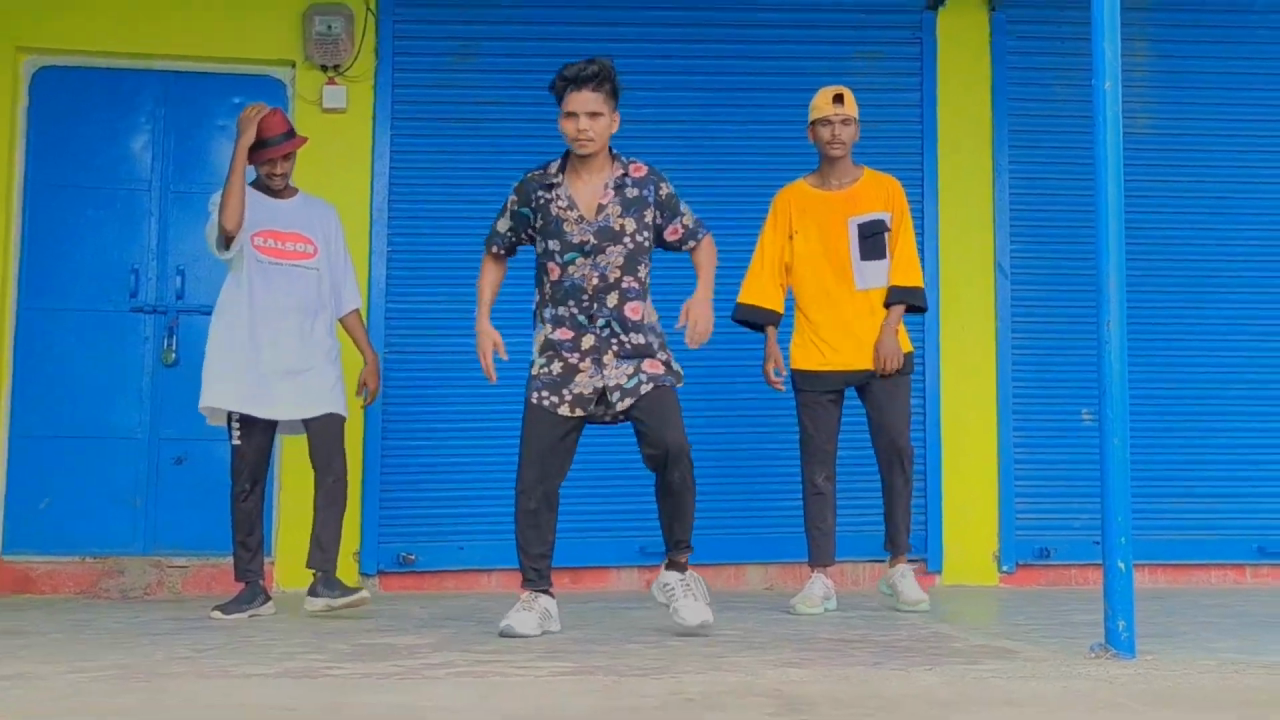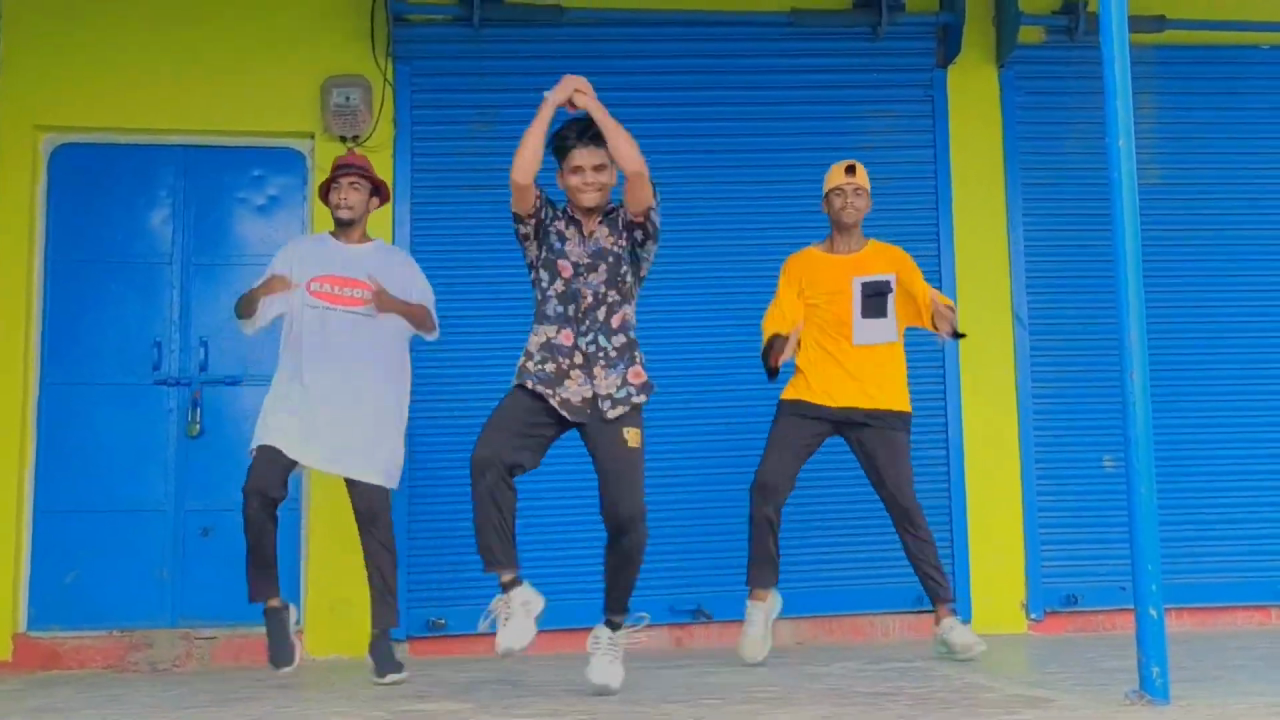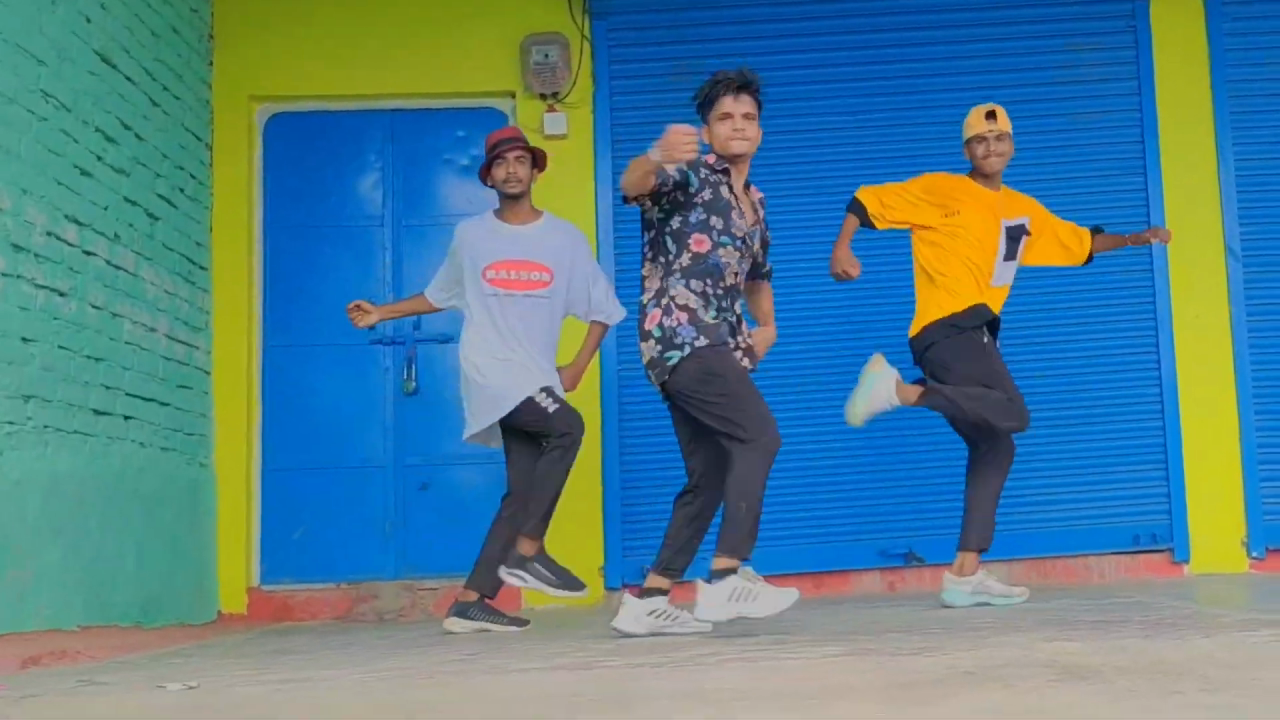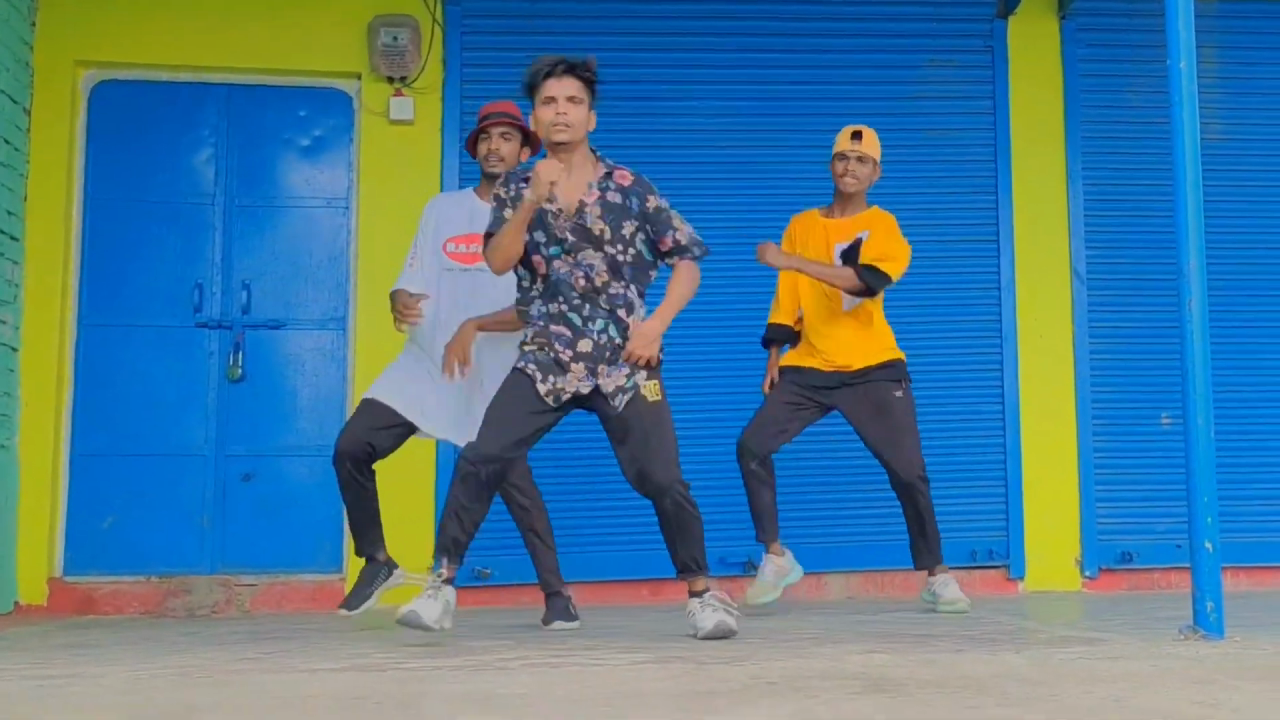
dt=1s
person 1, frame 1
left shoulder: (647, 183)
right shoulder: (532, 188)
left elbow: (699, 240)
right elbow: (496, 254)
left wrist: (703, 292)
right wrist: (484, 320)
left hip: (635, 352)
right hip: (558, 358)
left knee: (671, 450)
right knee: (536, 481)
left ankle: (677, 570)
right ankle: (537, 595)
person 1, frame 2
left shoulder: (636, 220)
right shoulder: (542, 222)
left elbow: (640, 178)
right elbow: (519, 176)
left wrist: (595, 107)
right wrist: (553, 102)
left hip: (615, 383)
right hip: (547, 375)
left knee: (626, 512)
right knee: (488, 464)
left ankle: (611, 629)
right ankle: (512, 590)
person 1, frame 3
left shoulder: (752, 213)
right shoulder: (688, 171)
left elbow: (757, 280)
right elbow: (633, 186)
left wrist: (766, 325)
right wrist: (662, 152)
left hip: (712, 345)
right hip: (681, 337)
left knee: (708, 477)
right knee: (759, 437)
left ankle: (649, 601)
right ankle: (729, 575)
person 1, frame 4
left shoulder: (633, 188)
right shoulder: (521, 189)
left elbow: (687, 264)
right elbow: (498, 260)
left wrist: (658, 320)
right wrist: (534, 200)
left hip: (623, 359)
right hip: (546, 356)
left knee: (661, 479)
right knee: (484, 457)
left ankle: (700, 594)
right ankle: (440, 583)
person 2, frame 1
left shoulder: (322, 214)
right shoulder: (235, 203)
left elbow: (344, 295)
right elbow: (226, 233)
left wrist: (369, 356)
right wrist: (242, 147)
left hip: (314, 366)
right hip: (250, 368)
left knee: (331, 462)
right knee: (247, 476)
left ankle: (323, 580)
right ankle: (252, 587)
person 2, frame 2
left shoulder: (397, 262)
right shoulder: (302, 255)
left elbow: (428, 323)
right elbow: (246, 313)
left wrist: (393, 302)
right wrist: (260, 292)
left hip: (367, 413)
right hip: (299, 405)
left knee: (373, 522)
right knee: (259, 492)
left ankle: (382, 638)
right ankle: (273, 607)
person 2, frame 3
left shoulder: (567, 238)
right shoulder: (470, 234)
left elbow: (602, 310)
right elbow: (443, 293)
left wrist: (580, 363)
right wrist: (380, 313)
left hip: (537, 381)
right hip: (492, 371)
left knee: (527, 490)
right knee: (567, 435)
left ankle: (472, 601)
right ankle: (525, 551)
person 2, frame 4
right shoulder: (442, 208)
right elbow: (408, 283)
left wrist: (473, 326)
right wrist: (401, 302)
left hip: (488, 377)
right hip: (420, 366)
left knee: (516, 485)
right knee: (350, 451)
left ankle: (557, 594)
right ankle: (375, 565)
person 3, frame 1
left shoulder: (888, 190)
right shoulder: (790, 200)
left elbow: (904, 265)
right elbow: (769, 273)
left wrist: (892, 328)
right wrist: (770, 344)
left hip: (882, 348)
right hip: (816, 356)
left knee: (896, 451)
right knee: (818, 463)
left ankle: (899, 569)
right ankle: (820, 578)
person 3, frame 2
left shoulder: (893, 260)
right shoulder: (801, 264)
left elbow: (928, 305)
right elbow: (781, 322)
left wrist: (942, 314)
right wrist: (779, 350)
left hip: (879, 405)
right hip: (812, 399)
left knee: (905, 507)
right knee: (767, 488)
left ankle: (945, 617)
right ankle: (762, 596)
person 3, frame 3
left shoulder: (1024, 210)
right shoulder: (939, 190)
left elbow: (1082, 245)
right elbow: (865, 201)
left wrist: (1138, 237)
right wrist: (842, 246)
left hip: (969, 334)
right hip: (951, 326)
left knee: (994, 445)
right knee: (1010, 415)
left ankle: (967, 574)
right ankle: (900, 389)
person 3, frame 4
left shoulder: (881, 224)
right shoulder: (802, 227)
left elbow: (874, 280)
right elbow: (787, 302)
left wrist: (798, 262)
right wrist: (774, 360)
left hip: (872, 370)
right hip: (809, 371)
left knee: (909, 473)
right knee: (752, 446)
left ankle: (935, 574)
right ankle: (775, 556)
